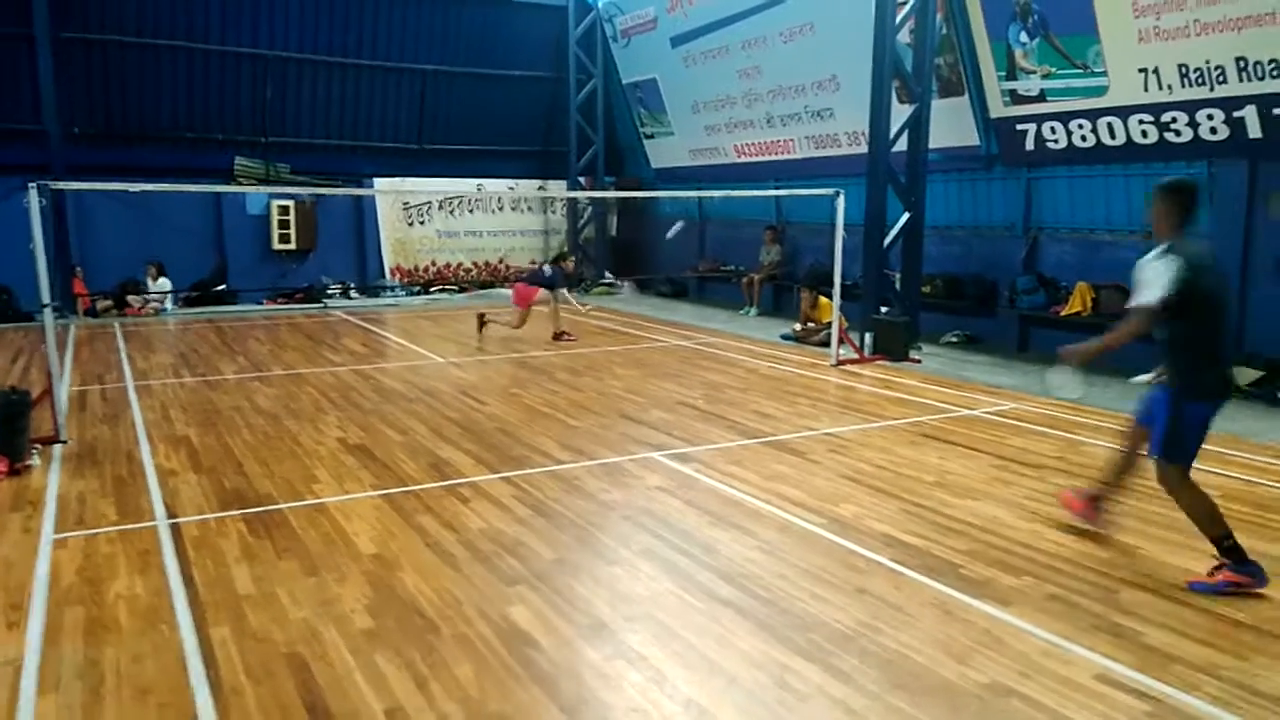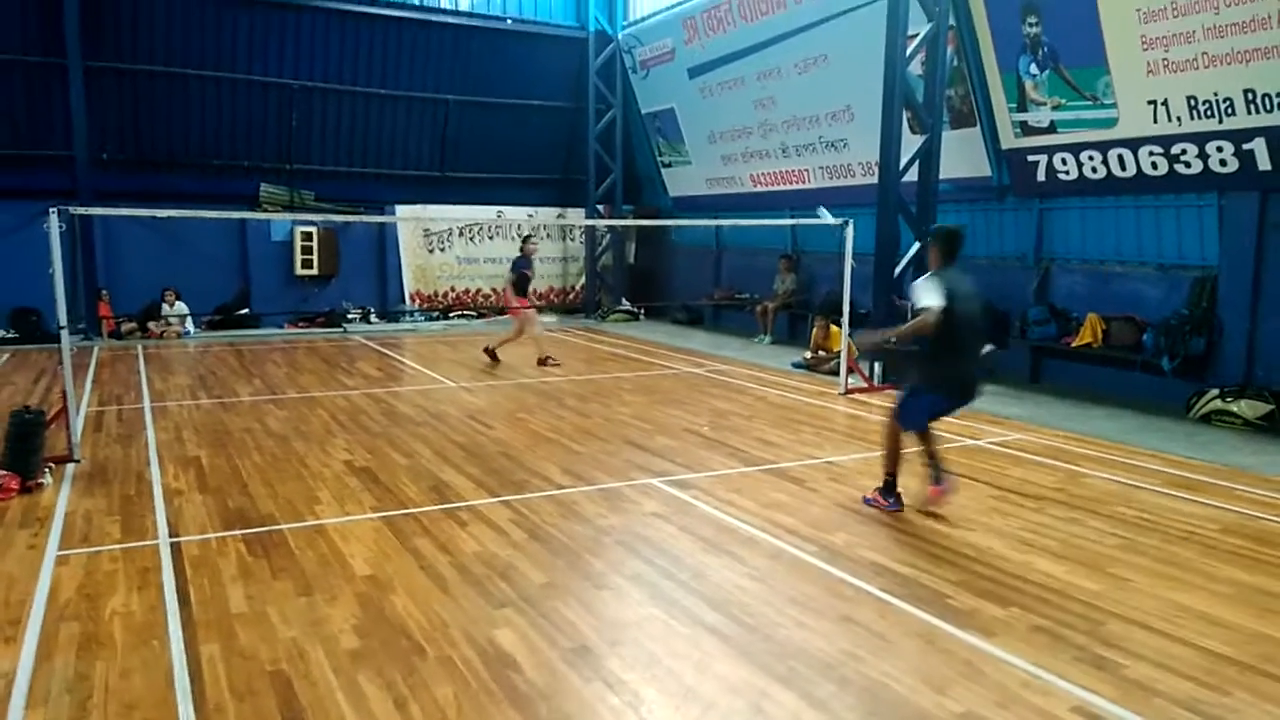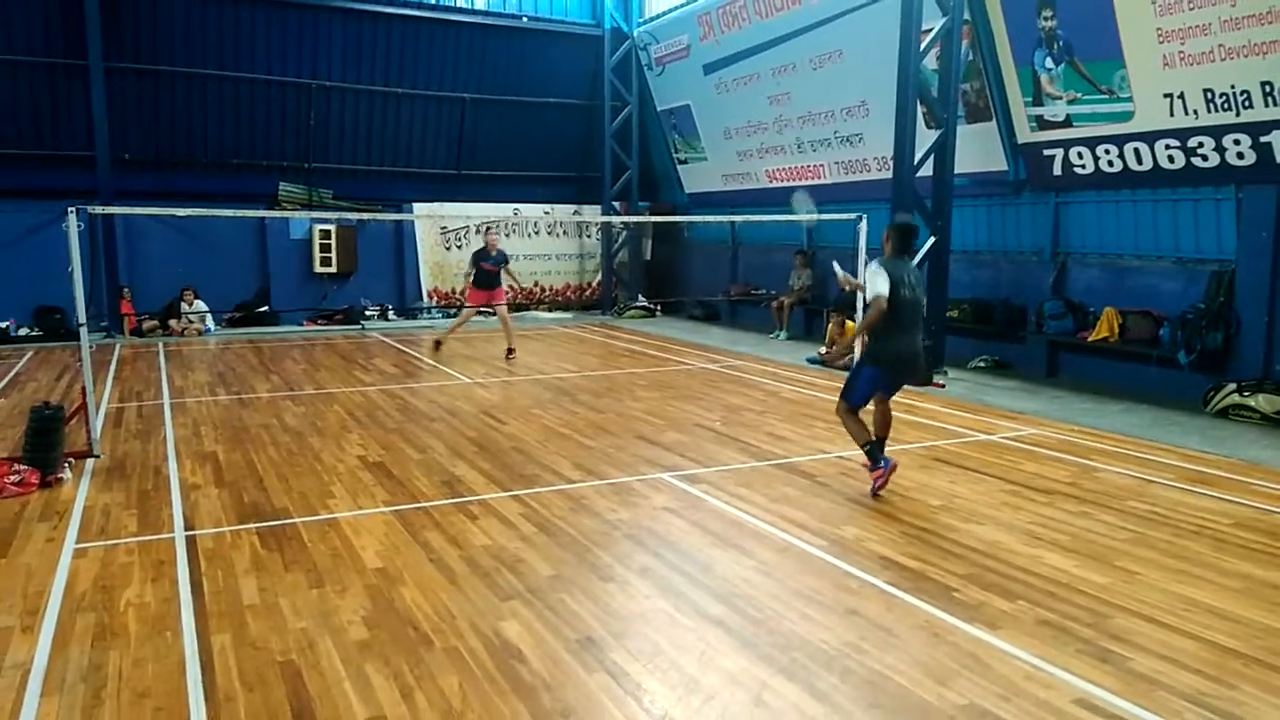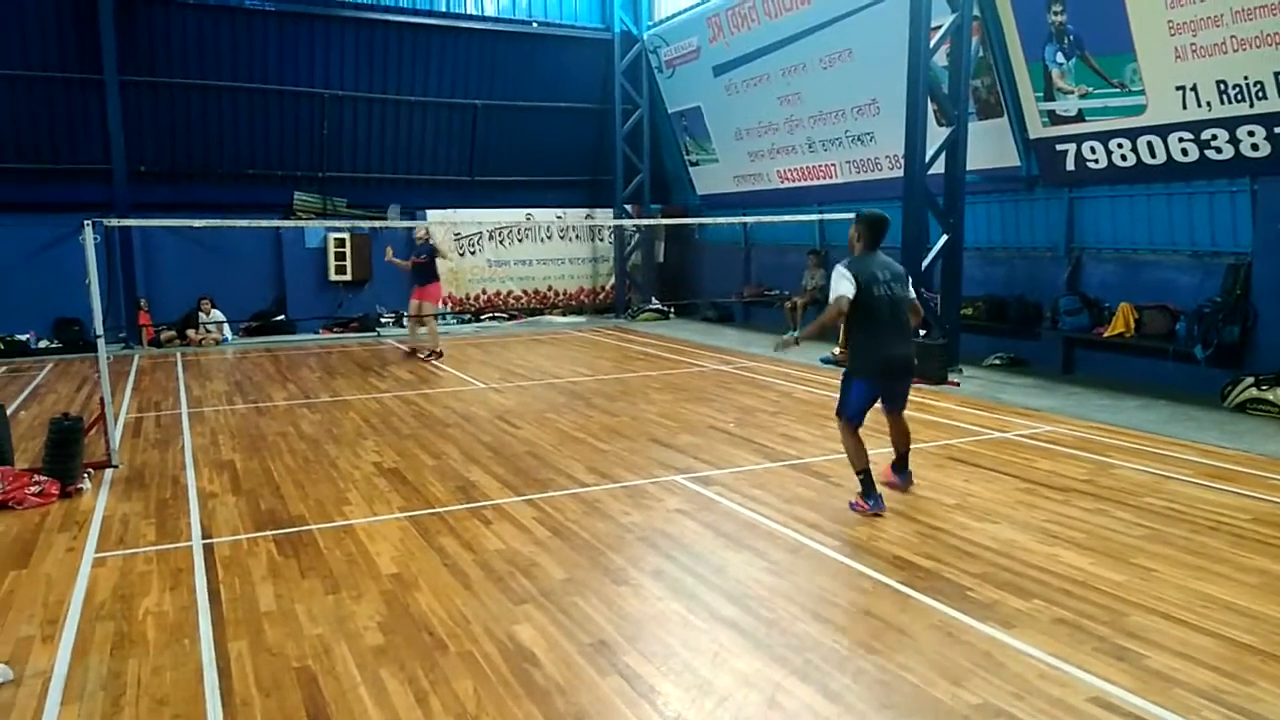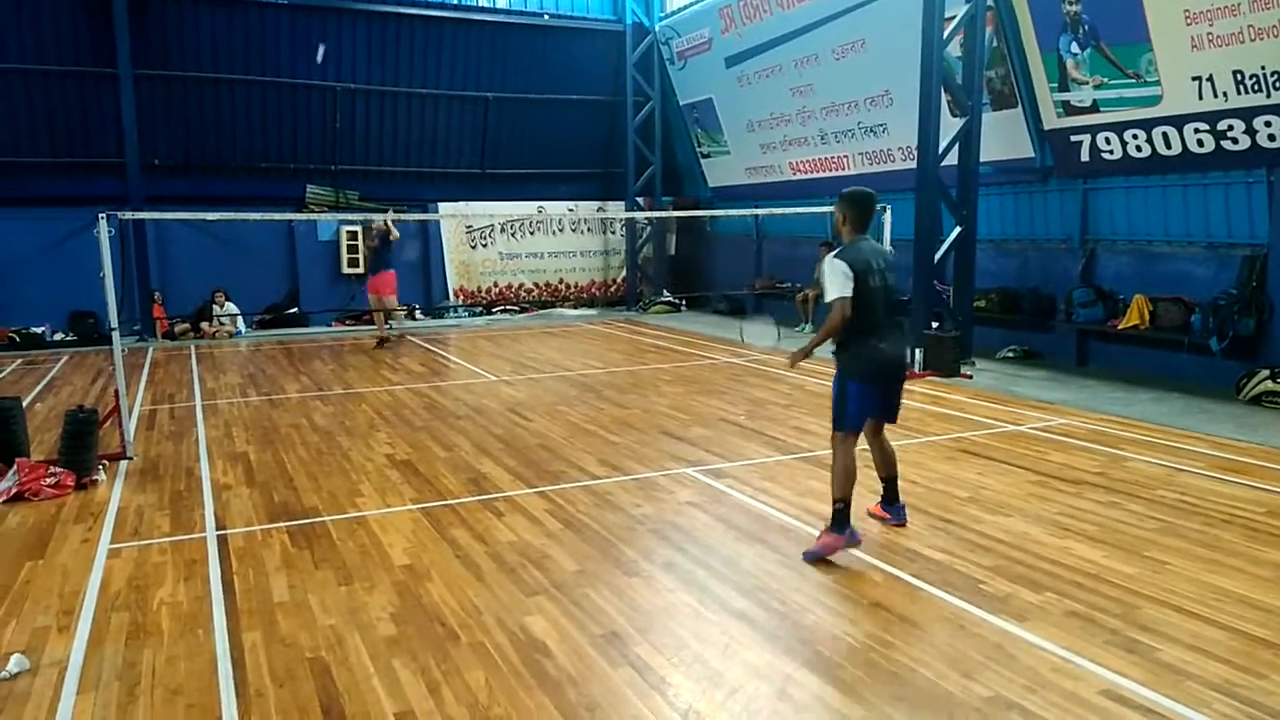
dt=0.5s
person 1, frame 1
left shoulder: (1159, 262)
right shoulder: (1199, 253)
left elbow: (1134, 327)
left wrist: (1085, 350)
left hip: (1191, 381)
right hip: (1205, 375)
left knee: (1172, 475)
right knee: (1137, 432)
left ankle: (1239, 564)
right ankle: (1095, 503)
person 1, frame 2
left shoulder: (928, 283)
right shoulder: (965, 283)
left elbow: (927, 321)
left wrist: (882, 336)
left hip: (938, 379)
right hip: (967, 383)
left knee: (895, 427)
right knee: (918, 421)
left ankle: (888, 493)
right ankle: (937, 478)
person 1, frame 3
left shoulder: (878, 268)
right shoulder: (913, 274)
left elbow: (878, 308)
left wrist: (854, 335)
right wrist: (858, 287)
left hip: (883, 354)
right hip: (913, 356)
left knee: (846, 409)
right knee: (881, 397)
left ankle: (878, 462)
right ankle: (877, 456)
person 1, frame 4
left shoulder: (847, 270)
right shoulder: (898, 270)
left elbow: (839, 309)
right elbow: (917, 313)
left wrist: (800, 336)
left hip: (868, 362)
right hip: (903, 359)
left knee: (848, 426)
right knee: (895, 414)
left ankle: (869, 495)
right ankle: (902, 472)
person 1, frame 5
left shoulder: (839, 260)
right shoulder: (884, 256)
left elbow: (842, 314)
left wrist: (808, 348)
left hip: (861, 362)
right hip: (894, 357)
left knee: (844, 440)
right knee: (875, 431)
left ankle: (840, 527)
right ankle: (892, 505)
